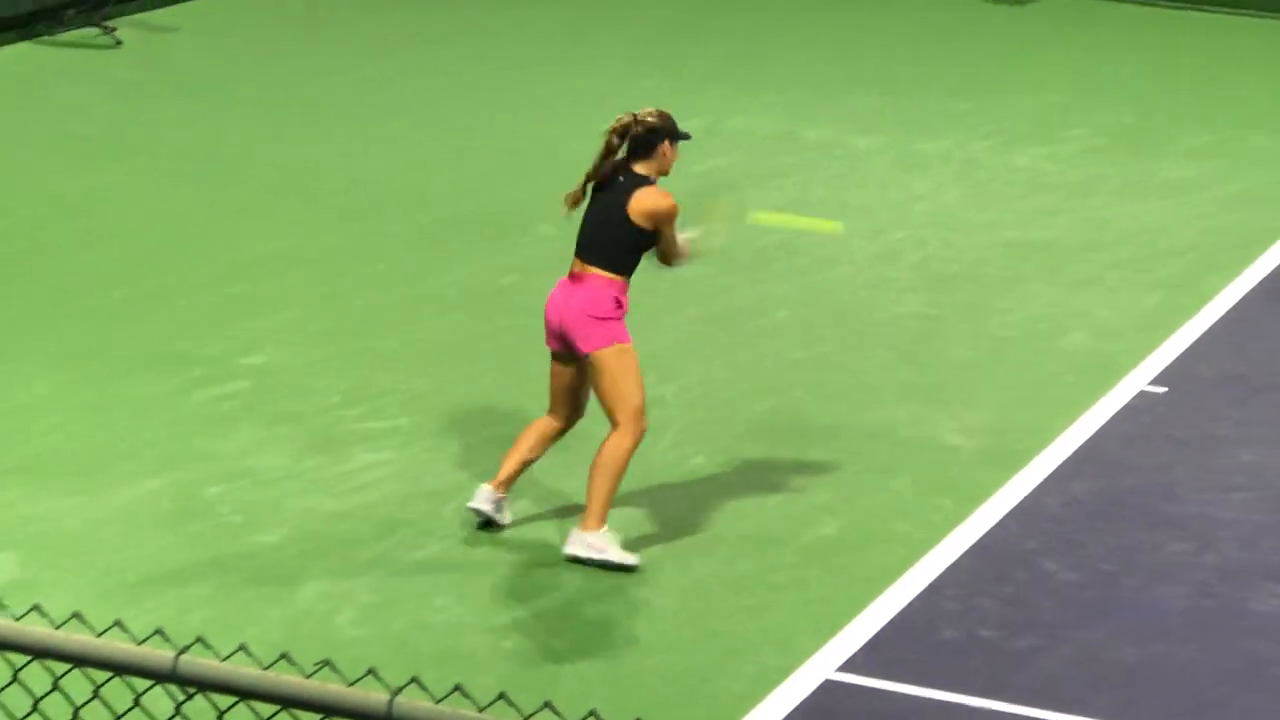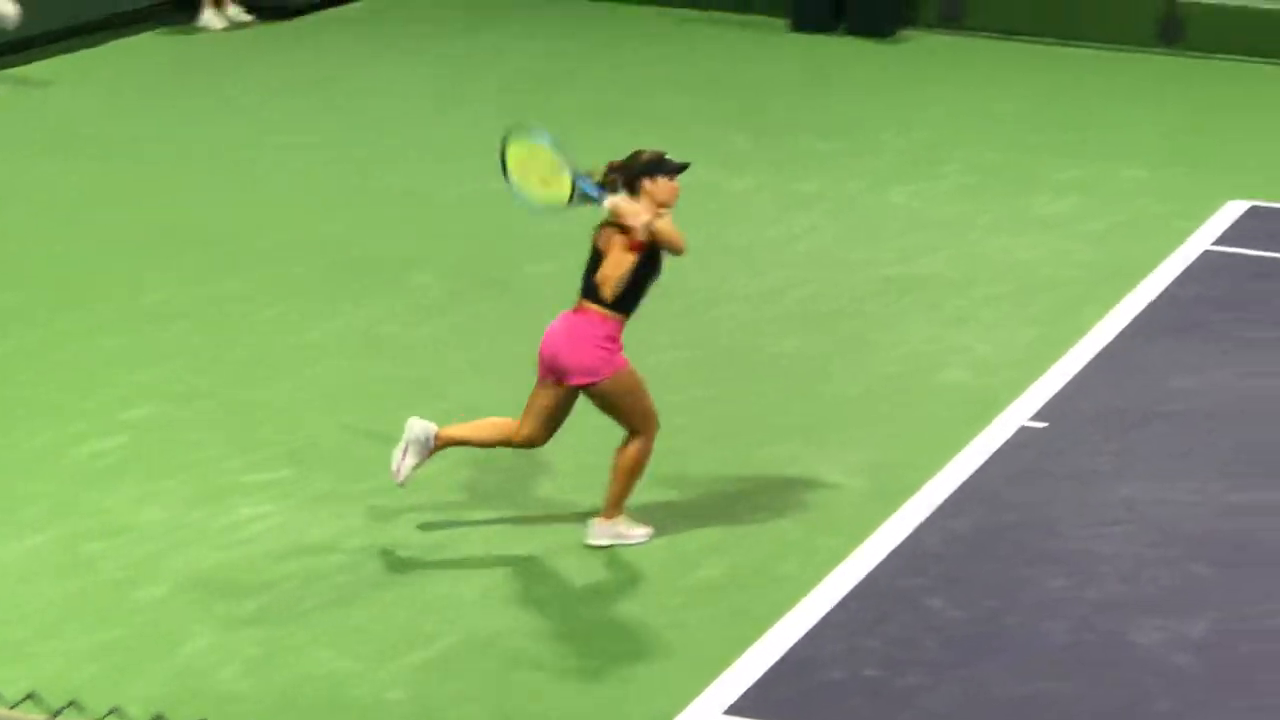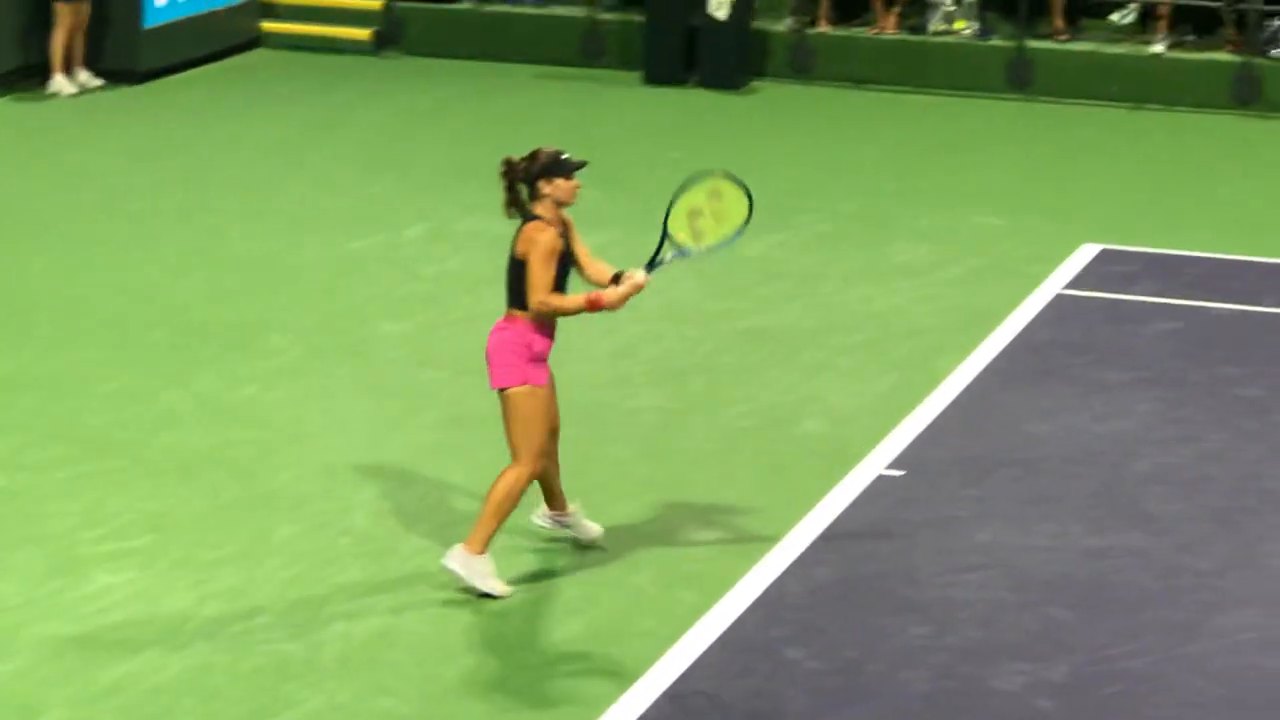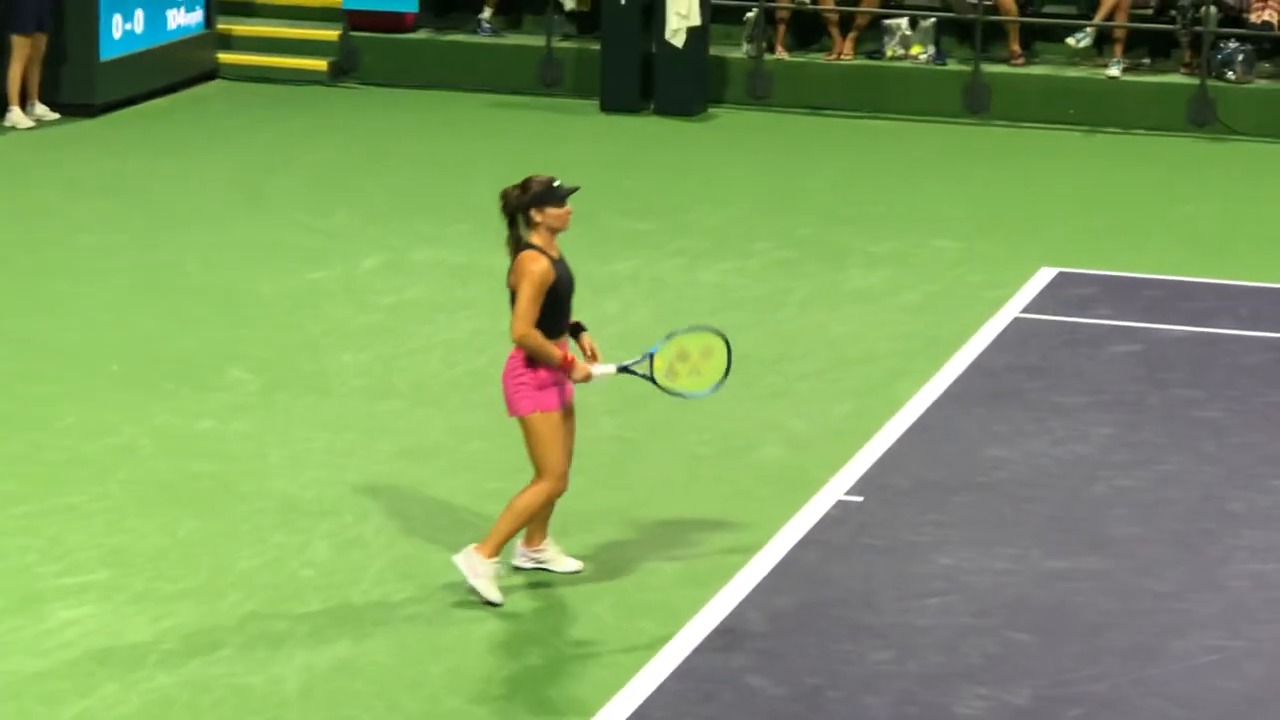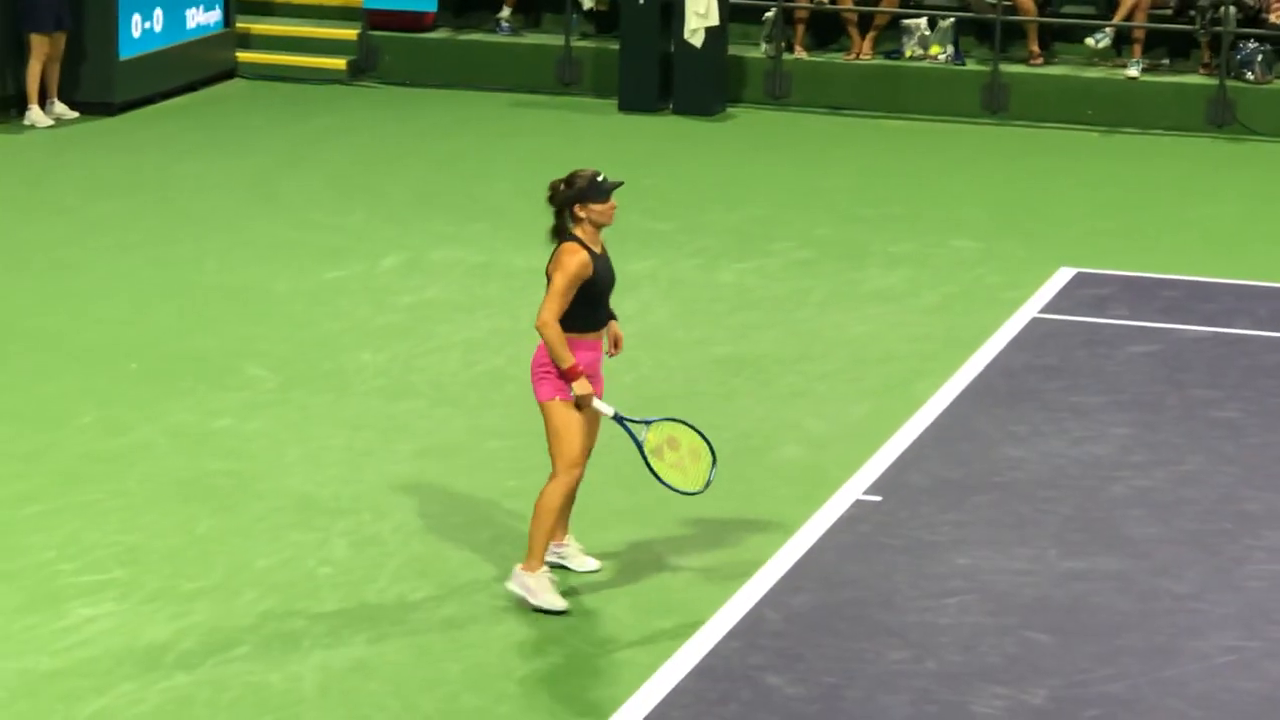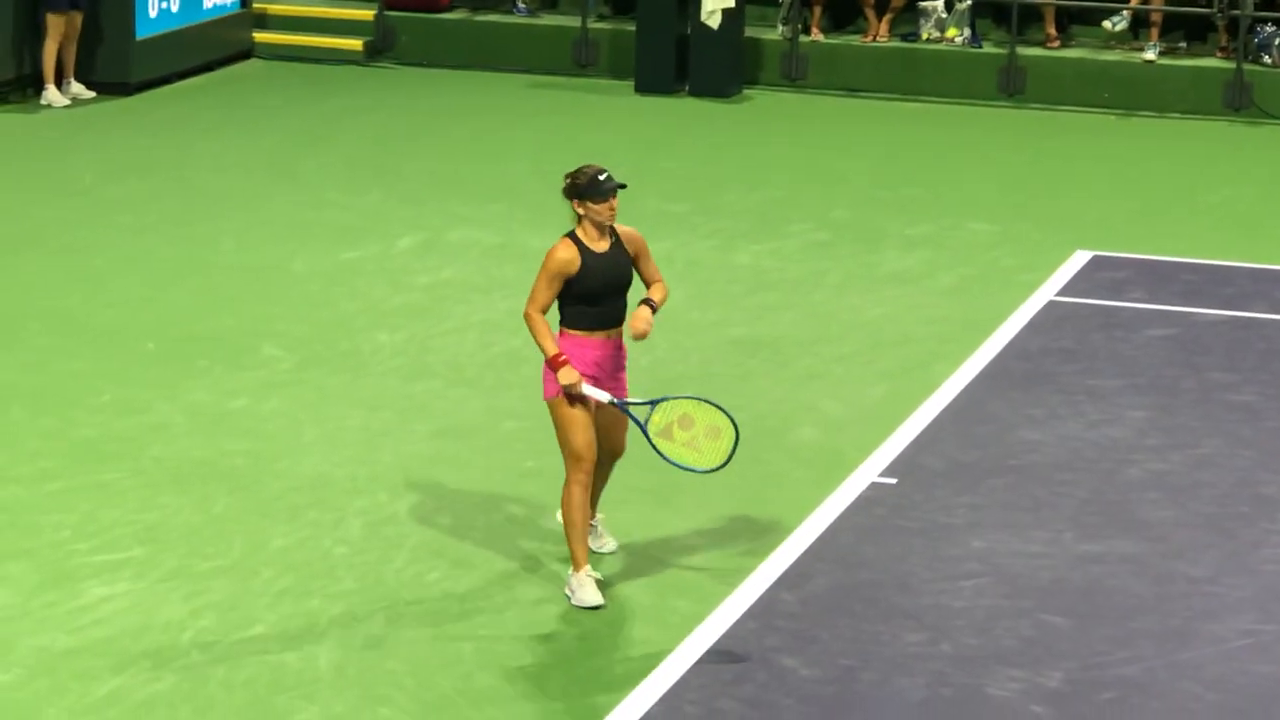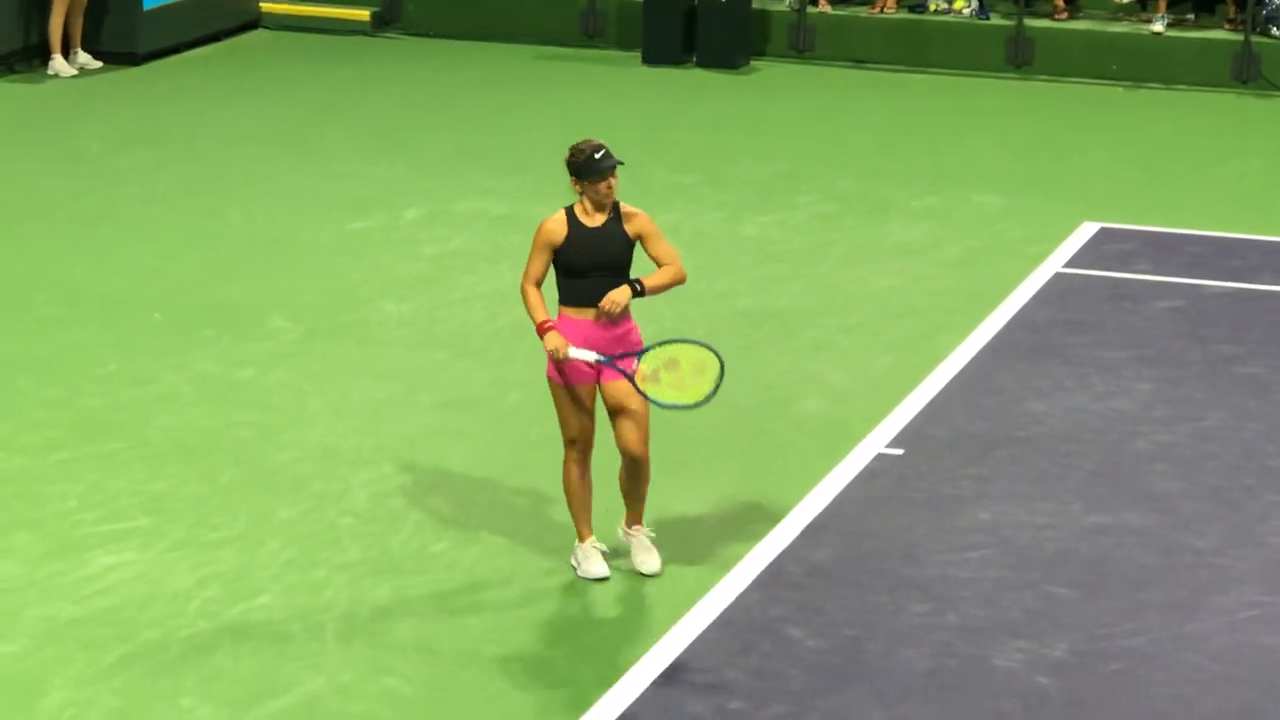
dt=0.3s
person 1, frame 1
left shoulder: (610, 174)
right shoulder: (656, 200)
right elbow: (670, 254)
left wrist: (662, 240)
right wrist: (672, 245)
left hip: (563, 300)
right hip: (592, 311)
left knee: (563, 414)
right knee: (630, 424)
left ankle: (494, 492)
right ankle: (589, 532)
person 1, frame 2
left shoulder: (651, 219)
right shoulder: (620, 228)
left elbow: (677, 245)
right elbow: (607, 291)
left wrist: (649, 225)
right wrist: (636, 243)
left hip: (564, 338)
right hip: (590, 344)
left knee: (527, 433)
right knee: (644, 428)
left ankle: (432, 435)
right ankle: (608, 522)
person 1, frame 3
left shoulder: (559, 221)
right shoulder: (539, 235)
left elbow: (588, 265)
right elbow: (540, 301)
left wrist: (621, 280)
right wrist: (596, 299)
left hip: (532, 347)
right hip: (520, 349)
left knee: (549, 434)
right knee: (528, 460)
left ankle: (555, 510)
right ankle: (471, 553)
person 1, frame 4
left shoulder: (551, 250)
right shoulder: (533, 264)
right elbow: (522, 333)
left wrist: (578, 332)
right wrist: (570, 363)
left hip: (551, 374)
right hip: (532, 376)
left knee: (557, 470)
right knee: (551, 481)
left ankle: (534, 546)
right ankle: (482, 556)
person 1, frame 5
left shoulder: (596, 242)
right shoulder: (572, 255)
right elbow: (546, 321)
left wrist: (609, 318)
right wrist: (575, 375)
left hip: (586, 363)
right hip: (562, 368)
left knee: (577, 462)
right knee: (567, 472)
left ankle: (555, 540)
right ankle: (530, 571)
person 1, frame 6
left shoulder: (629, 239)
right shoulder: (564, 254)
left elbow: (657, 283)
right elbow: (533, 312)
left wrist: (647, 307)
right wrist: (559, 364)
left hip: (612, 359)
right hip: (571, 363)
left knee: (611, 452)
right knee: (581, 465)
left ankle: (583, 518)
right ankle: (580, 573)
person 1, frame 7
left shoulder: (632, 220)
right shoulder: (556, 226)
left elbow: (676, 271)
right elbow: (530, 283)
left wrist: (631, 289)
right wrist: (547, 330)
left hip: (620, 343)
right hip: (571, 346)
left knee: (635, 449)
right knee: (578, 448)
left ankle: (636, 527)
right ankle: (585, 543)
